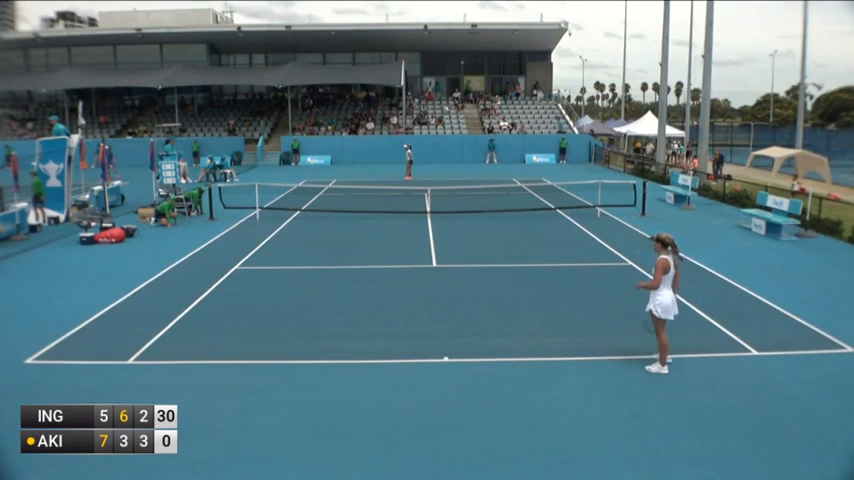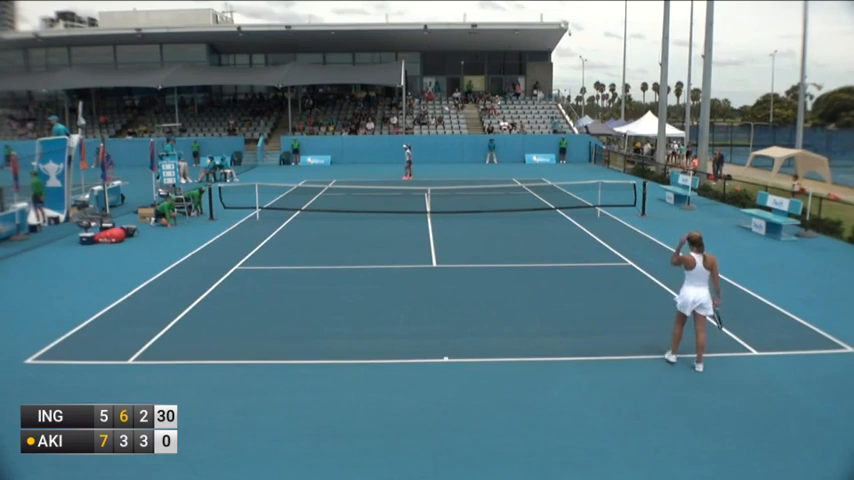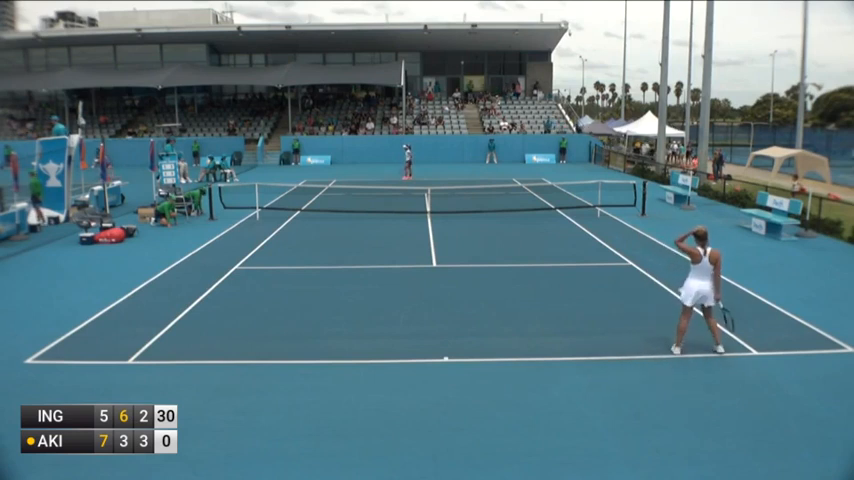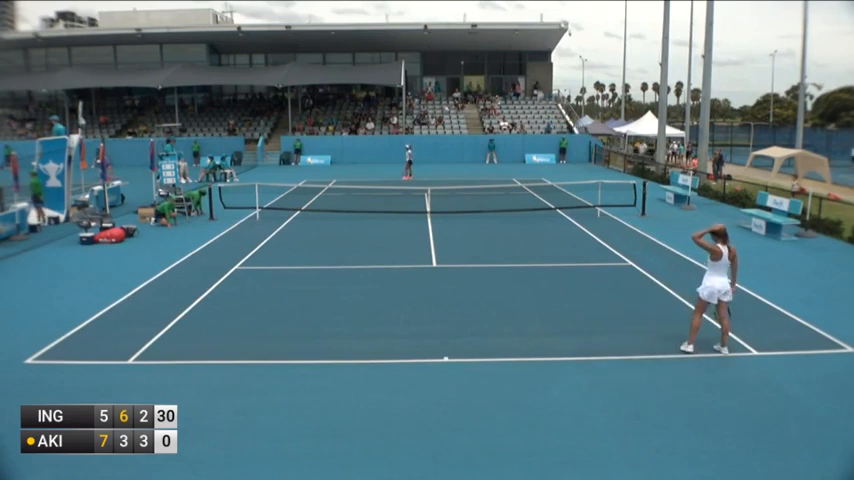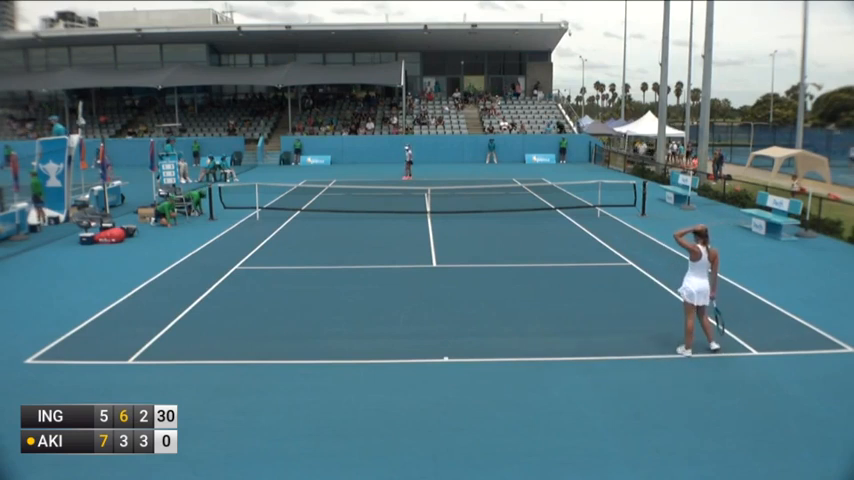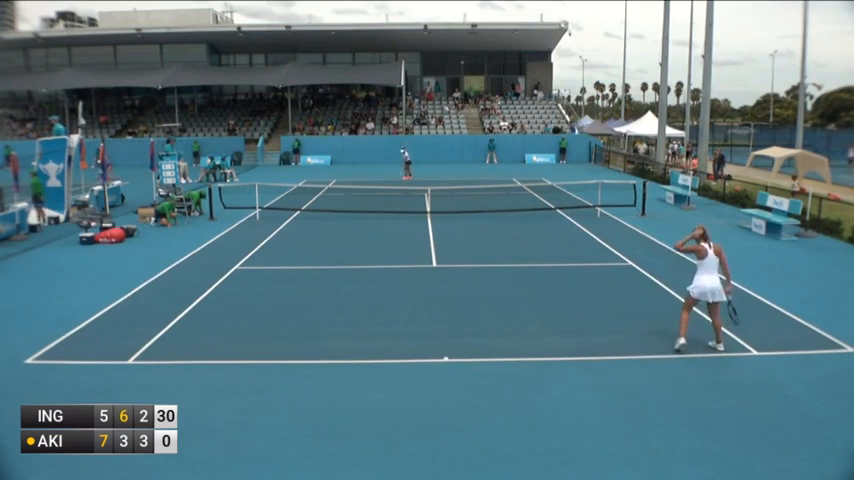
dt=0.7s
person 1, frame 1
left shoulder: (661, 261)
right shoulder: (672, 259)
left elbow: (655, 285)
right elbow: (676, 282)
left wrist: (642, 285)
left hip: (660, 300)
right hip: (668, 298)
left knee: (661, 332)
right knee: (659, 330)
left ankle: (662, 365)
right ankle: (665, 356)
person 1, frame 2
left shoulder: (686, 259)
right shoulder: (711, 259)
left elbow: (673, 262)
right elbow: (716, 281)
left wrist: (680, 245)
right wrist: (718, 297)
left hip: (687, 295)
right hip: (703, 296)
left knee: (679, 325)
right knee: (700, 331)
left ankle: (672, 355)
right ankle: (699, 363)
person 1, frame 3
left shoulder: (693, 252)
right shoulder: (716, 254)
left elbow: (677, 242)
right elbow: (717, 275)
left wrist: (690, 232)
right wrist: (718, 292)
left hip: (692, 286)
right hip: (707, 288)
left knee: (684, 317)
right knee: (709, 317)
left ankle: (677, 347)
right ankle: (719, 345)
person 1, frame 4
left shoulder: (714, 249)
right shoulder: (732, 251)
left elbow: (695, 237)
right elbow: (734, 271)
left wrist: (710, 229)
right wrist: (733, 285)
left hip: (710, 285)
right hip: (724, 285)
left knee: (697, 314)
right knee: (723, 316)
left ankle: (690, 344)
right ankle: (723, 346)
person 1, frame 5
left shoulder: (694, 249)
right shoulder: (714, 253)
left elbow: (676, 236)
right elbow: (714, 273)
left wrist: (692, 229)
right wrist: (713, 290)
left hip: (691, 285)
right hip: (704, 286)
left knee: (689, 318)
right knee: (703, 316)
left ankle: (687, 348)
right ankle: (712, 343)
person 1, frame 6
left shoulder: (698, 248)
right shoulder: (718, 249)
left elbow: (677, 247)
right elbow: (726, 268)
left wrist: (691, 236)
right wrist: (729, 284)
left hip: (700, 284)
right hip: (715, 284)
left knee: (685, 310)
right knee: (714, 315)
left ankle: (681, 338)
right ankle: (719, 343)
